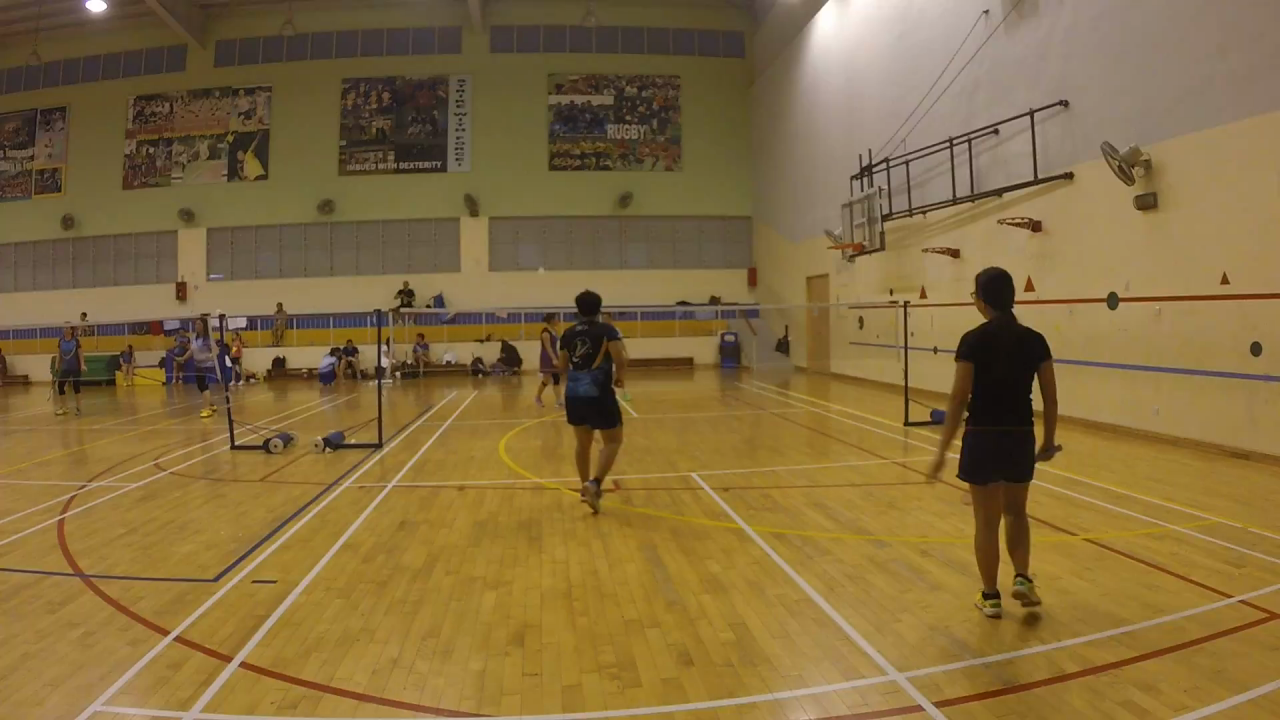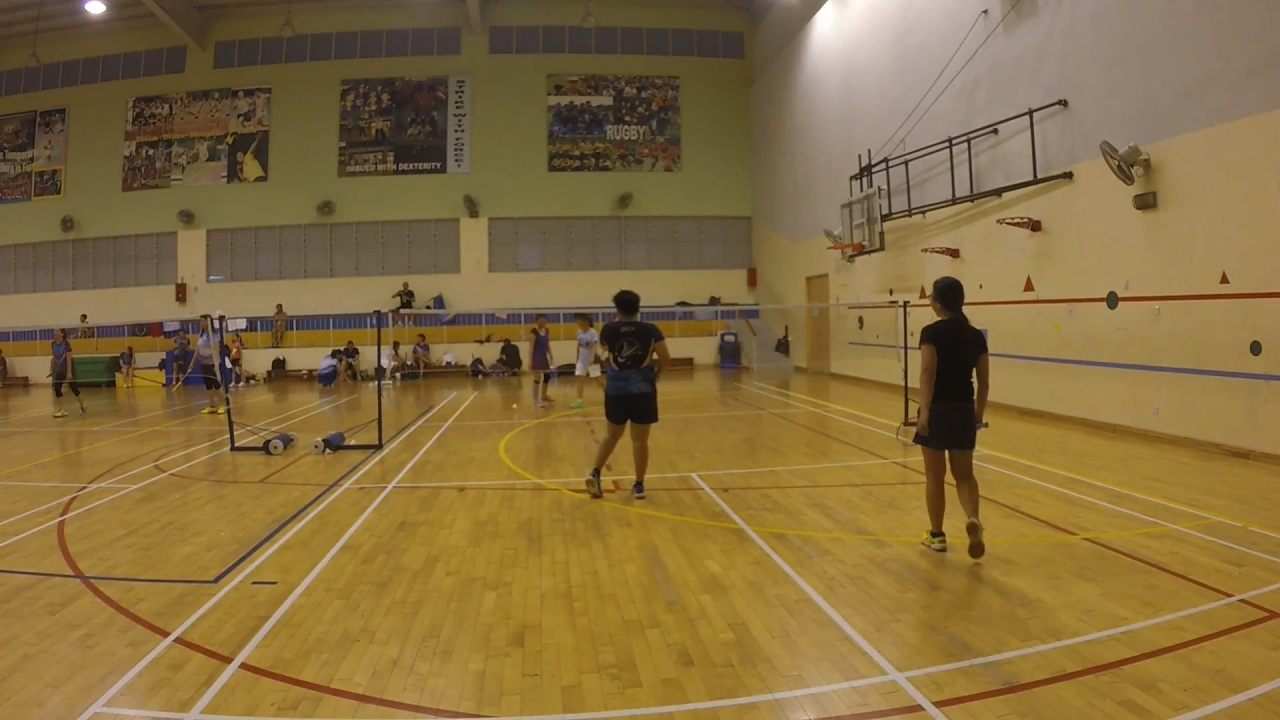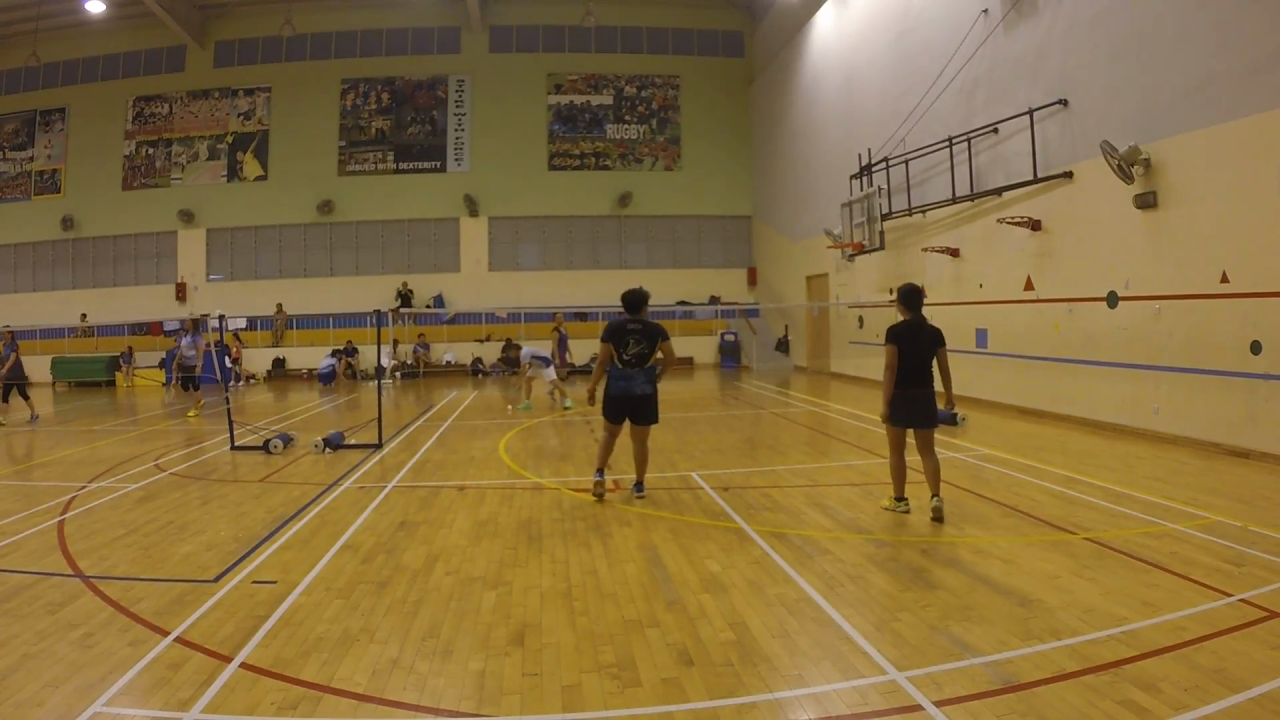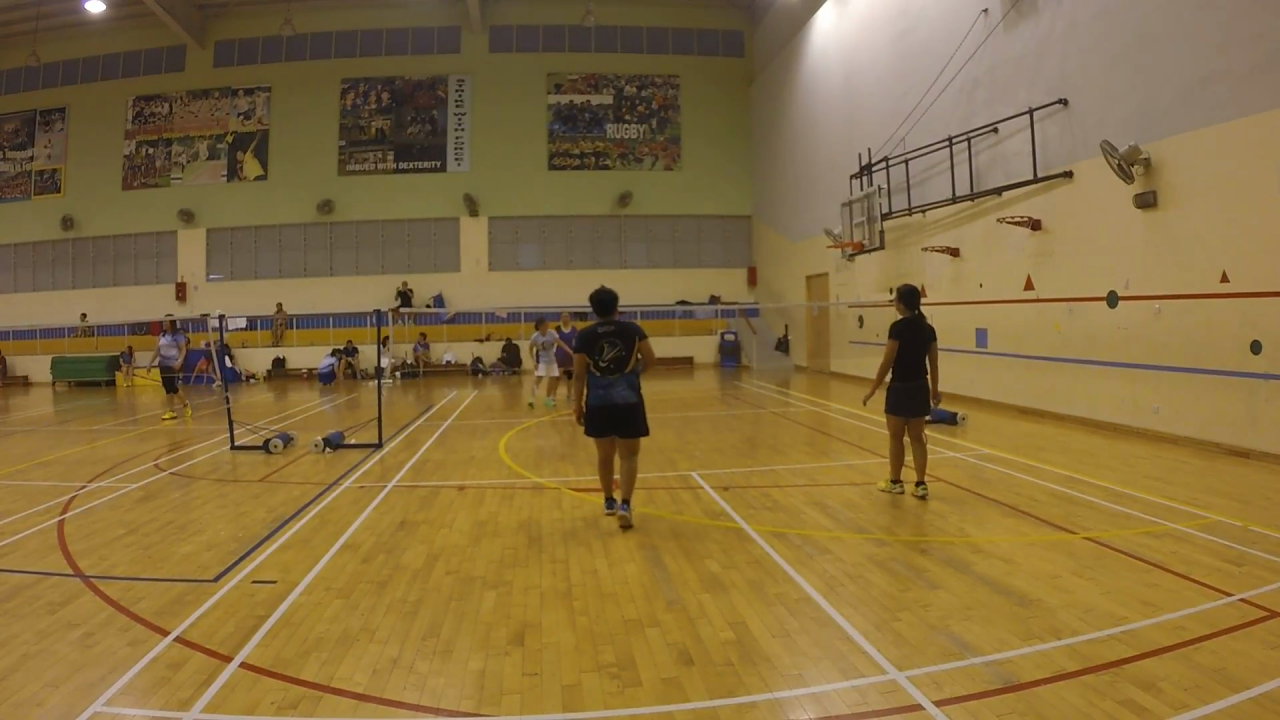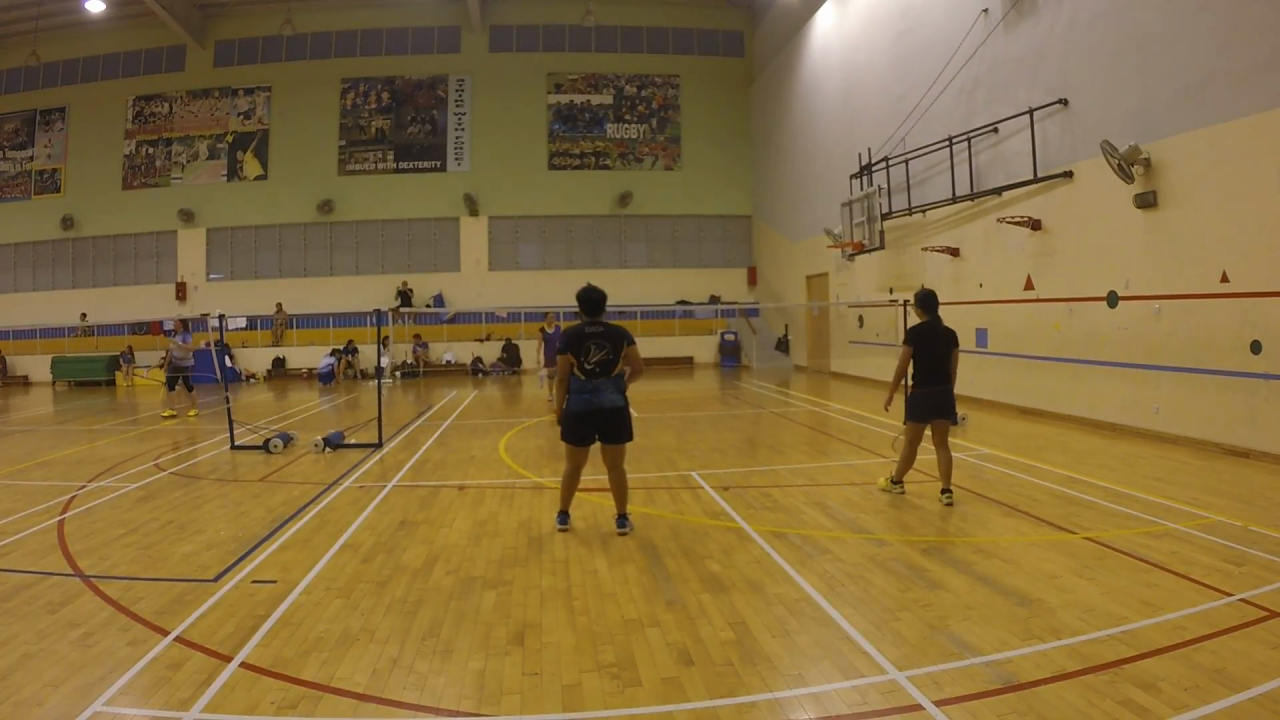
dt=1s
person 1, frame 1
left shoulder: (974, 341)
right shoulder: (1034, 341)
left elbow: (958, 400)
right elbow: (1050, 397)
left wrist: (942, 451)
right wrist: (1049, 438)
left hip: (983, 436)
right hip: (1020, 437)
left knee: (986, 517)
right knee: (1015, 511)
left ankle: (991, 596)
right ankle: (1024, 579)
person 1, frame 2
left shoulder: (932, 333)
right shoulder: (976, 336)
left elbow: (928, 372)
right elbow: (983, 382)
left wrist: (923, 412)
right wrist: (979, 413)
left hip: (938, 410)
right hip: (964, 411)
left knee: (935, 475)
right knee: (964, 474)
left ankle: (936, 535)
right ankle: (973, 521)
person 1, frame 3
left shoulder: (895, 332)
right shoulder: (934, 333)
left elbow: (890, 369)
right elbow: (944, 368)
left wrist: (885, 404)
right wrist: (949, 395)
left hip: (901, 397)
right hip: (925, 397)
left knee: (897, 450)
right knee: (927, 450)
left ankle: (899, 500)
right ankle: (935, 498)
person 1, frame 4
left shoulder: (899, 327)
right shoulder: (928, 329)
left elbow: (887, 363)
right elbow: (933, 363)
left wrist: (873, 390)
right wrist: (935, 390)
left hip: (900, 388)
right hip: (920, 388)
left knee: (896, 437)
right knee: (917, 438)
left ankle: (895, 482)
right ankle: (921, 485)
person 1, frame 5
left shoulder: (914, 334)
right shoulder: (949, 334)
left elbow: (902, 369)
right elbow: (953, 369)
left wrist: (890, 395)
left hip: (922, 394)
right hip: (944, 394)
left knee: (911, 443)
right knee: (942, 444)
left ankle: (895, 482)
right ankle: (946, 491)
person 2, frame 1
left shoulder: (568, 334)
right shoulder: (606, 330)
left elbow: (562, 366)
right elbow: (620, 360)
right wrist: (619, 376)
left hip: (574, 393)
right hip: (599, 393)
left knee: (583, 443)
right knee: (612, 442)
left ankle: (586, 486)
right ankle: (594, 483)
person 2, frame 2
left shoulder: (609, 329)
right shoulder: (650, 330)
right elbow: (665, 358)
right wrist: (657, 372)
left hip: (616, 391)
right hip: (642, 391)
left knee: (612, 435)
right knee: (640, 440)
left ankle: (595, 474)
right ankle: (639, 485)
person 2, frame 3
left shoulder: (612, 328)
right shoulder: (656, 330)
left elbow: (602, 361)
right elbow: (670, 359)
left wrist: (592, 386)
right wrist: (659, 373)
left hip: (616, 391)
right hip: (644, 392)
left knee: (610, 433)
right knee: (640, 441)
left ankle: (599, 474)
right ankle: (639, 485)
person 2, frame 4
left shoulder: (584, 336)
right shoulder: (632, 330)
left elbow: (580, 375)
right elbow: (650, 360)
left wrist: (578, 404)
left hip: (598, 403)
right hip: (628, 401)
left knee: (604, 454)
right knee: (629, 455)
left ankle: (609, 501)
right ankle: (625, 504)
person 2, frame 5
left shoulder: (568, 336)
right shoulder: (620, 334)
left elbow: (562, 378)
right elbow: (638, 369)
left wrist: (558, 406)
right wrist: (625, 383)
left hip: (578, 409)
right hip: (613, 408)
left knee: (573, 465)
right knee: (615, 466)
left ankle: (563, 515)
right ankle: (622, 518)
